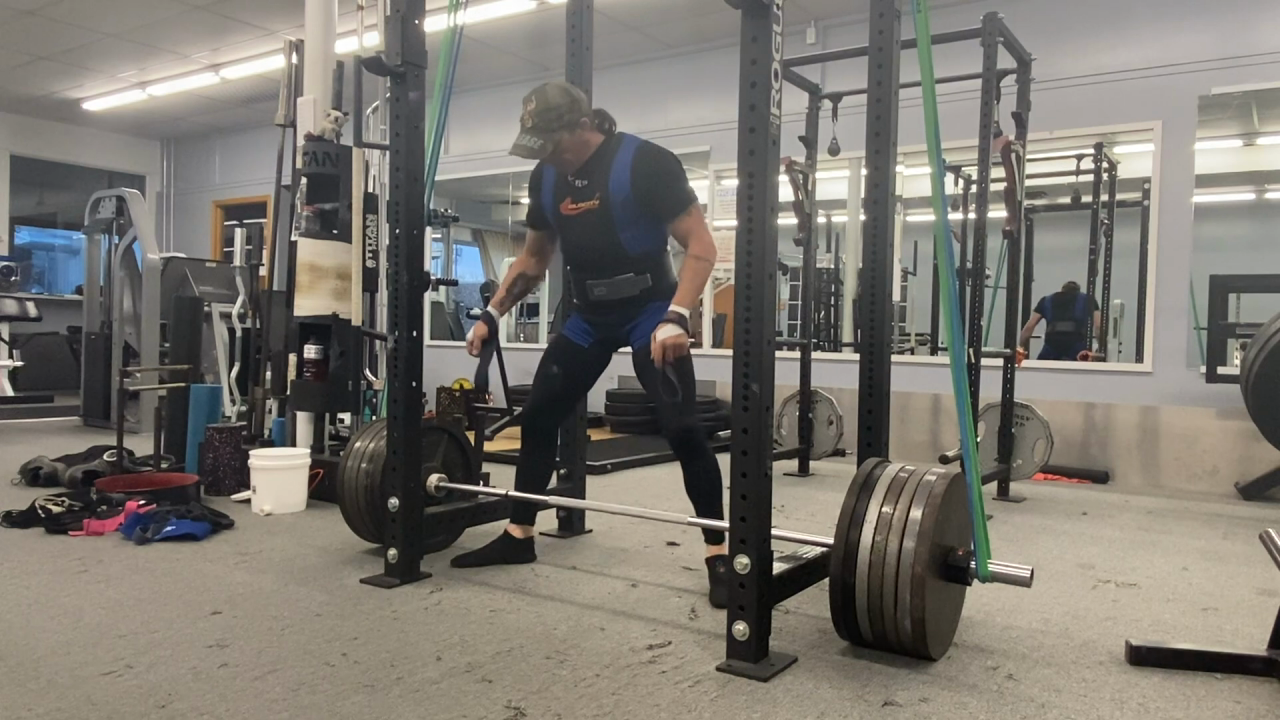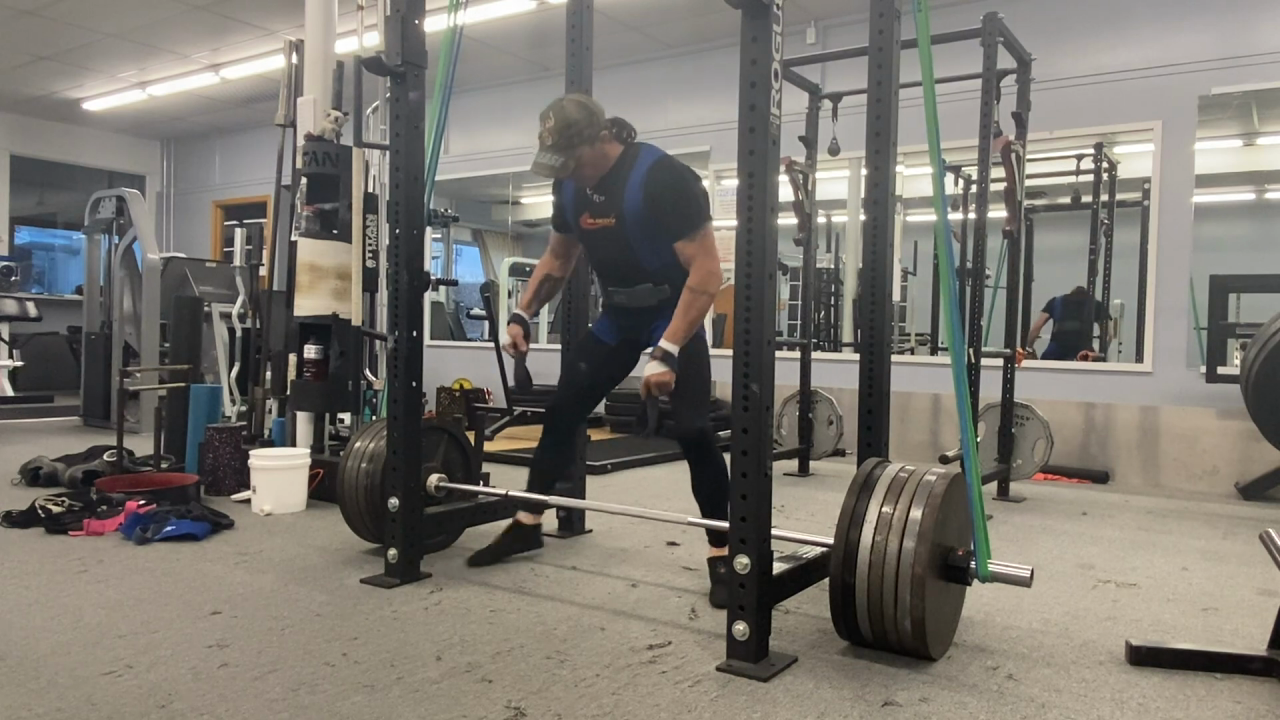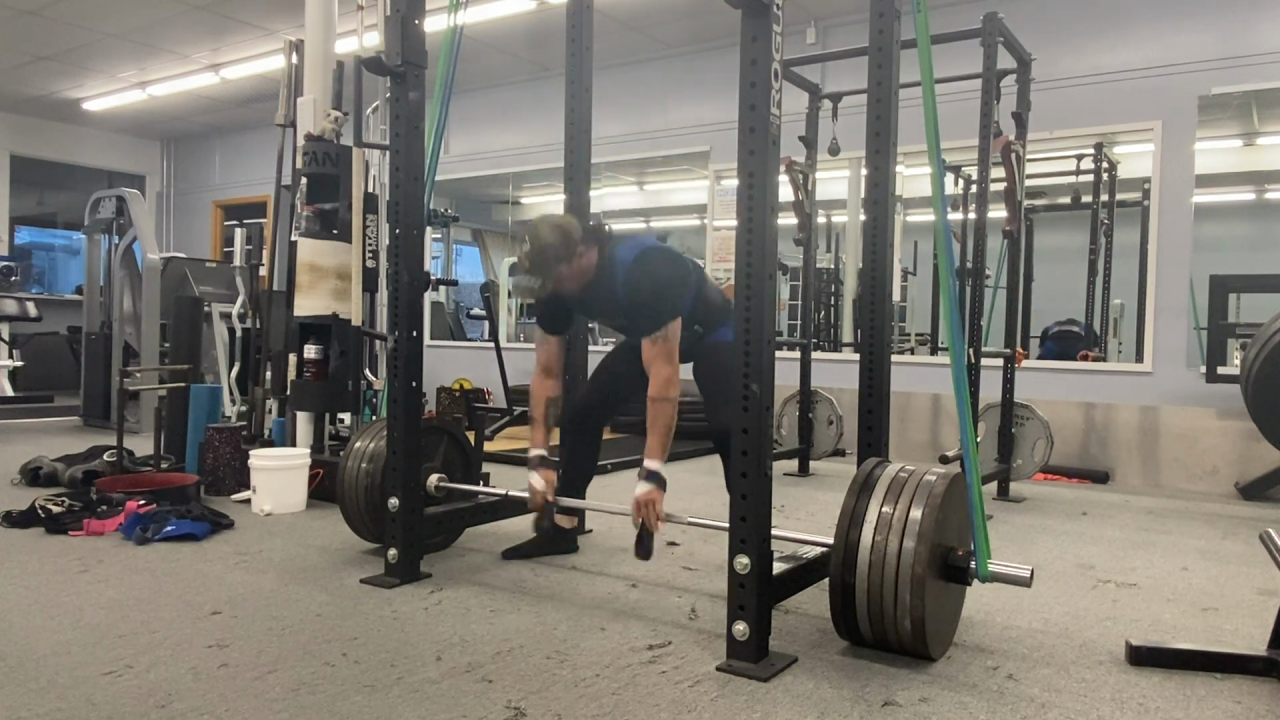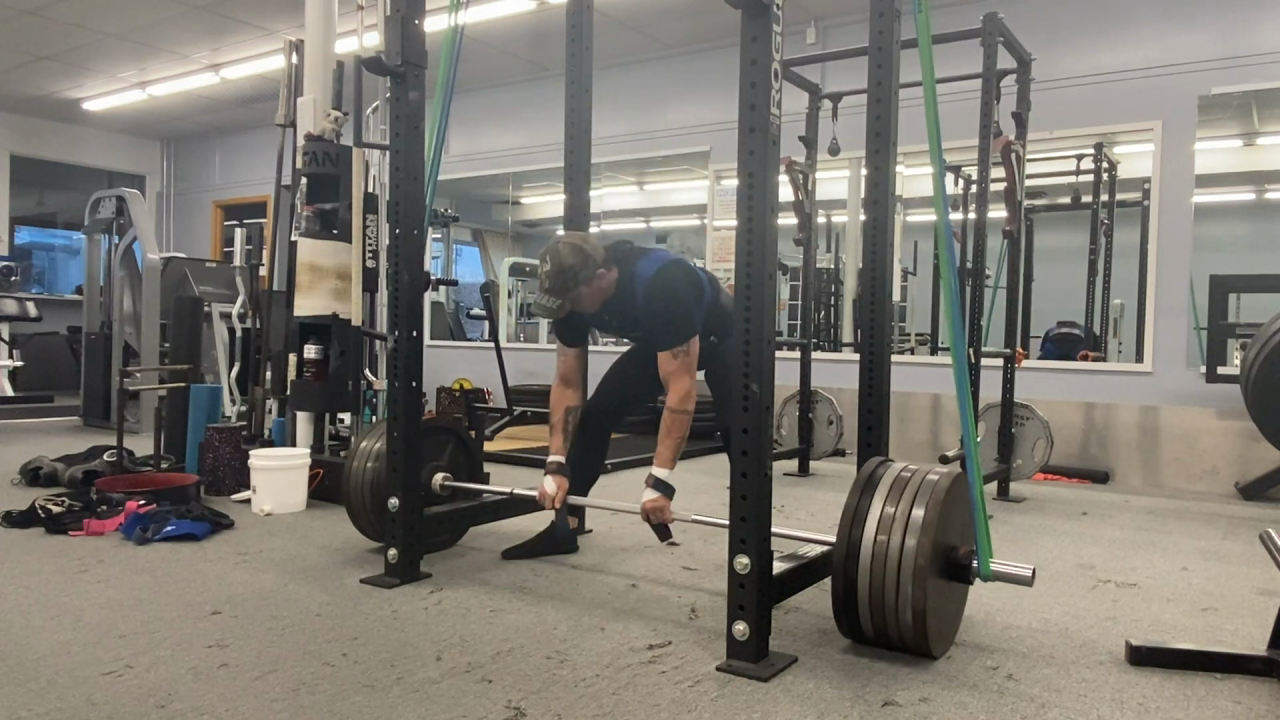
dt=0.4s
person 1, frame 1
left shoulder: (646, 164)
right shoulder: (546, 178)
left elbow: (700, 245)
right elbow: (534, 256)
left wrist: (676, 317)
right wrist: (492, 314)
left hip: (649, 310)
right hip: (589, 315)
left knee: (681, 428)
right knee: (537, 418)
left ankle: (719, 555)
right ankle: (518, 536)
person 1, frame 2
left shoulder: (665, 179)
right shoulder: (571, 184)
left elbow: (706, 271)
right elbow: (558, 257)
left wrist: (668, 351)
right wrist: (521, 316)
left hip: (675, 314)
right hip: (618, 316)
left knee: (693, 431)
right knee: (563, 411)
left ankle: (723, 555)
right ankle: (527, 523)
person 1, frame 3
left shoulder: (645, 271)
right shoulder: (554, 283)
left elbow: (663, 376)
right elbow: (547, 373)
left wrist: (652, 474)
right wrist: (540, 458)
left hip: (708, 330)
right hip: (645, 333)
left knee: (725, 428)
right knee: (584, 411)
right ankle: (562, 527)
person 1, frame 4
left shoulder: (662, 284)
right shoulder: (571, 296)
left elbow: (681, 387)
right elbow: (567, 384)
left wrist: (660, 481)
right wrist: (556, 466)
left hip: (720, 337)
right hip: (658, 342)
right knee: (595, 414)
right ankle: (565, 527)
